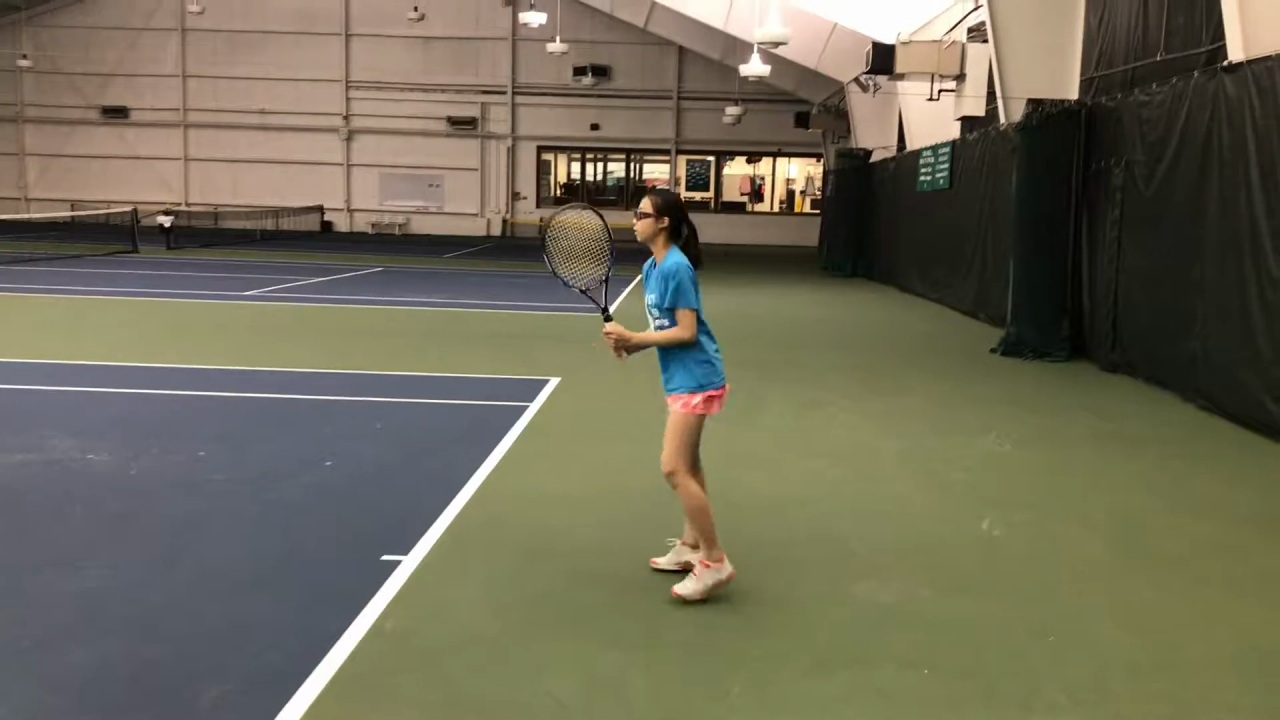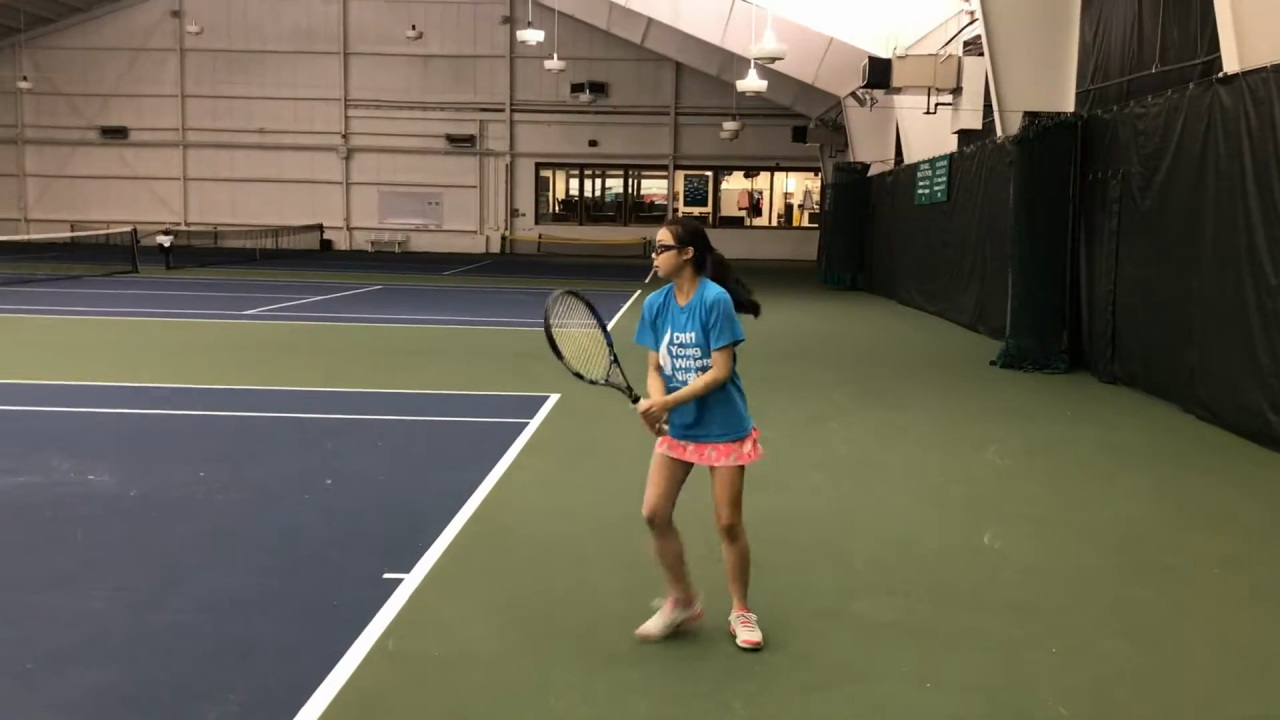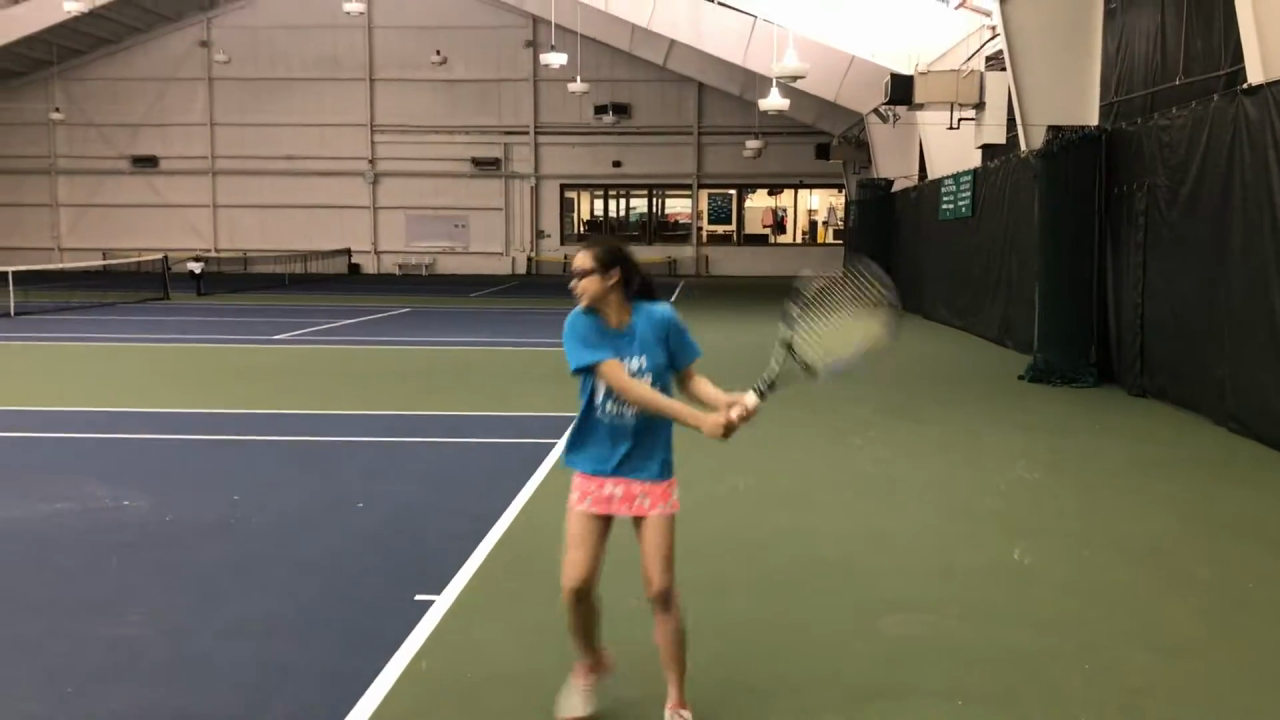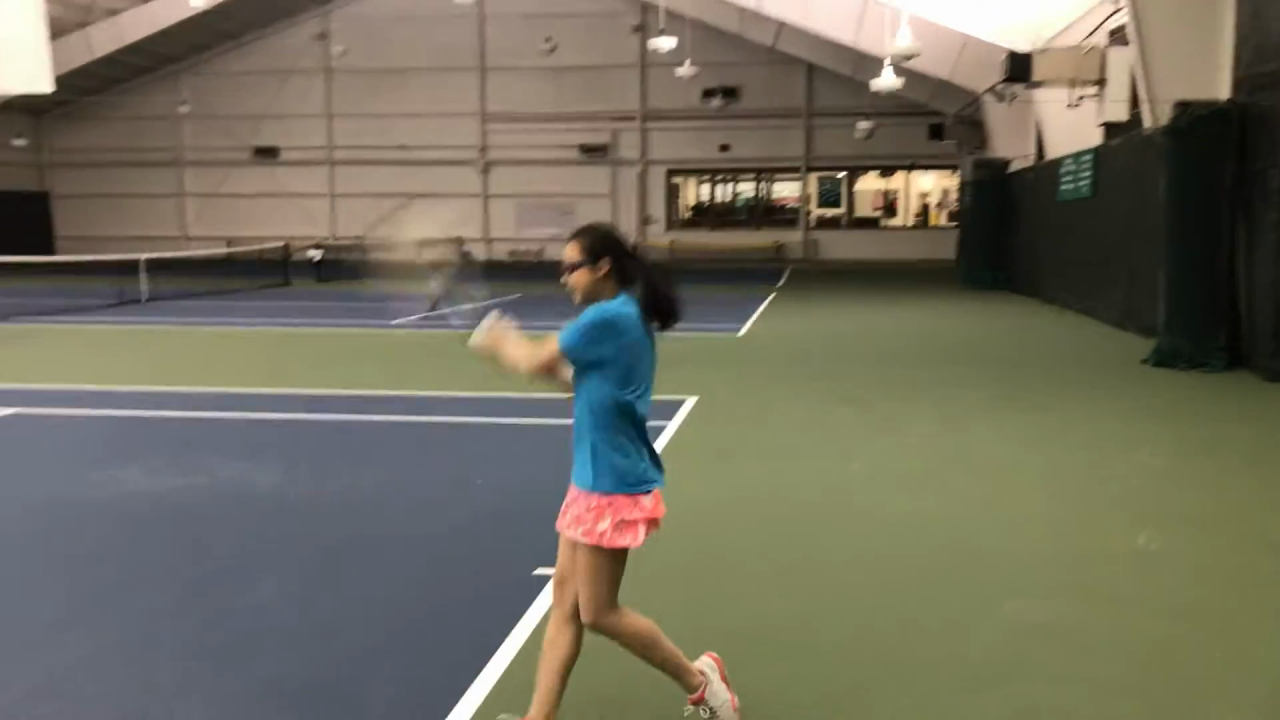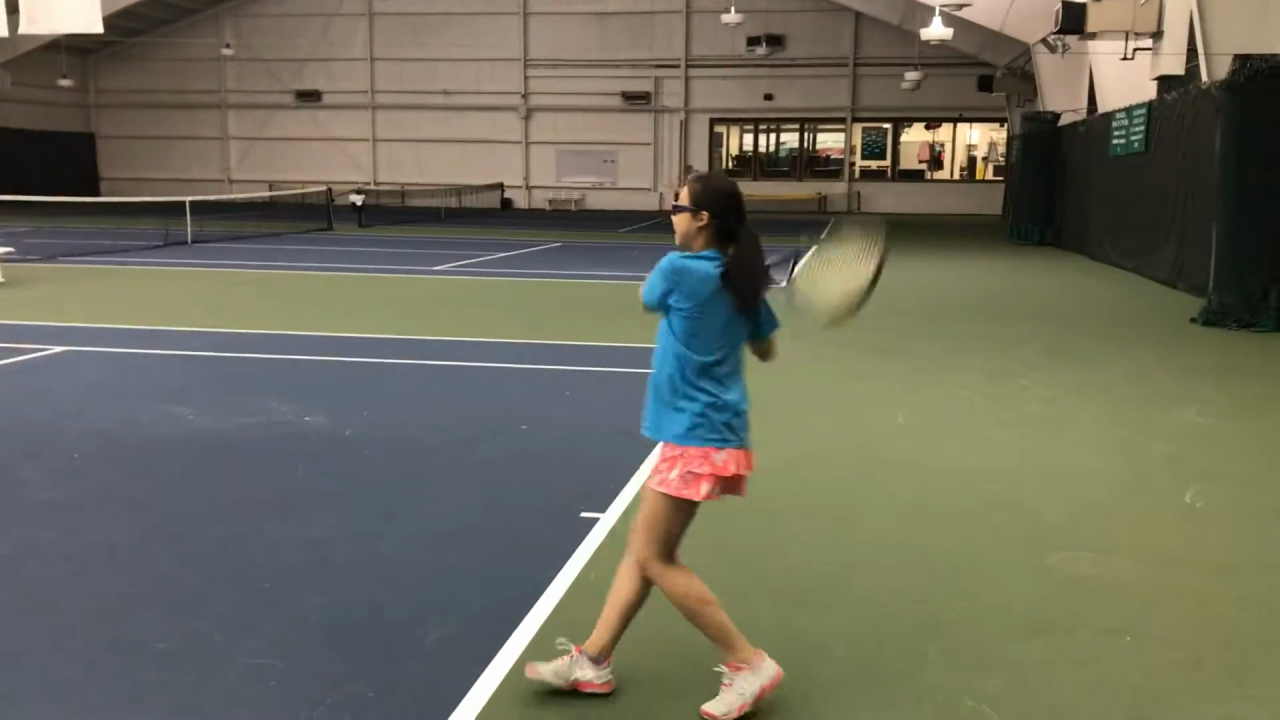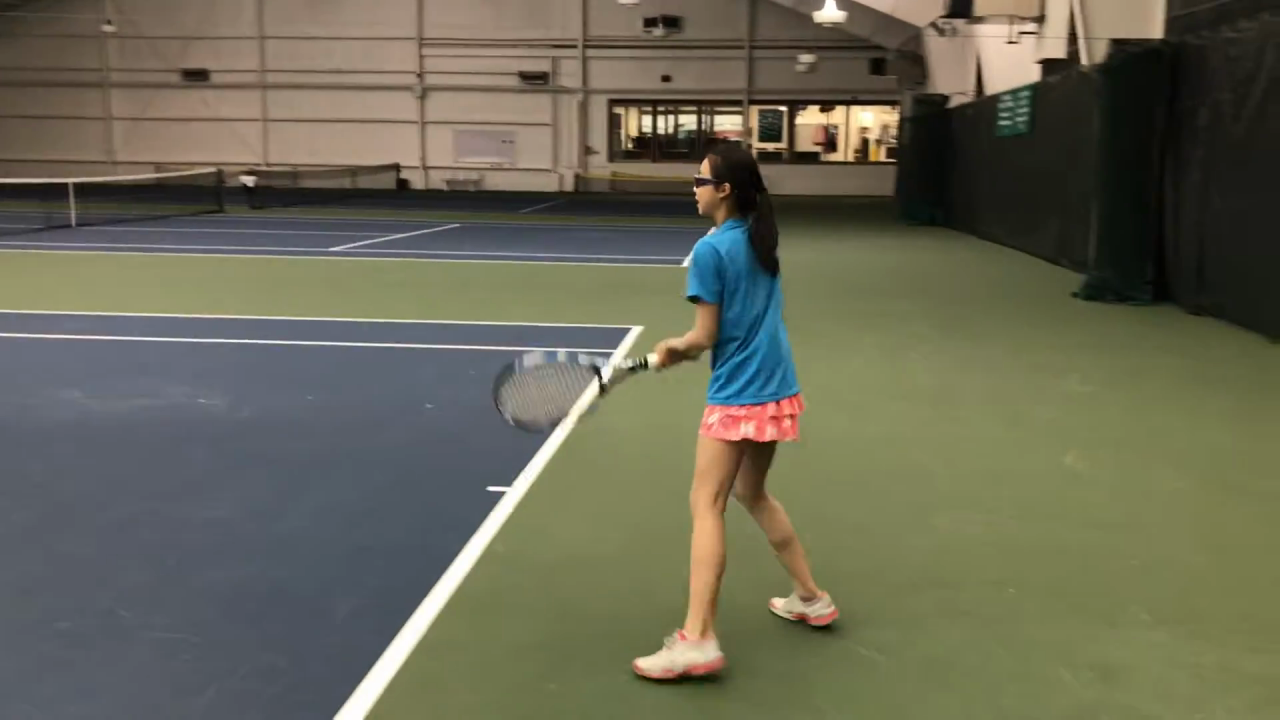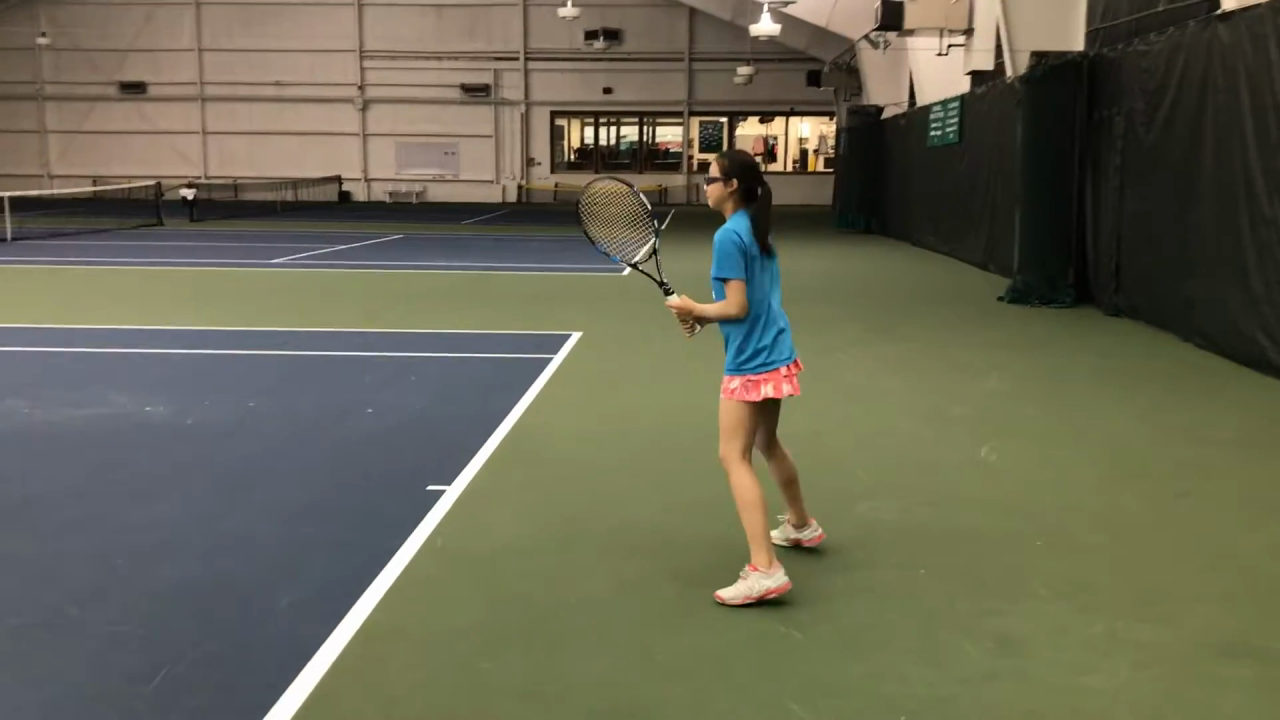
dt=0.5s
person 1, frame 1
left shoulder: (676, 267)
right shoulder: (653, 266)
left elbow: (687, 331)
left wrist: (634, 337)
right wrist: (630, 340)
left hip: (694, 379)
right hip: (677, 379)
left knee: (673, 469)
right knee: (684, 465)
left ankle: (713, 562)
right ankle: (693, 544)
person 1, frame 2
left shoulder: (715, 299)
right shoulder: (655, 304)
left elbow: (721, 372)
right elbow: (655, 368)
left wrist: (668, 403)
right wrist: (655, 401)
left hip: (724, 429)
right hip: (677, 429)
left knee: (728, 523)
right knee: (654, 513)
left ankle: (740, 611)
right ankle: (680, 602)
person 1, frame 3
left shoulder: (661, 321)
right shoulder: (581, 325)
left elbow: (692, 380)
right elbow: (627, 388)
left wrist: (732, 403)
right wrist: (698, 419)
left hip: (651, 475)
right hip: (595, 470)
left knee: (660, 591)
right knee: (576, 583)
right ankle: (590, 664)
person 1, frame 4
left shoulder: (605, 319)
right shoulder: (628, 315)
left elbow: (538, 363)
right elbow: (570, 375)
left wrist: (499, 342)
right wrist: (512, 339)
left hip: (615, 487)
right hip: (593, 481)
left knee: (598, 614)
right knee: (566, 604)
left ankle: (697, 679)
person 1, frame 5
left shoulder: (678, 269)
right shoulder: (747, 283)
left elbow: (651, 298)
right elbow: (766, 350)
left hip: (691, 437)
right hip: (719, 432)
left knee: (655, 557)
right knee: (642, 548)
left ankle: (748, 665)
right ankle: (589, 661)
person 1, frame 6
left shoulder: (710, 248)
right shoulder: (761, 244)
left elbow: (704, 336)
left wrist: (671, 349)
right wrist: (690, 343)
left hip: (738, 396)
right hip: (776, 391)
left knee: (705, 506)
right knee: (752, 491)
left ankle: (697, 639)
right ankle: (810, 597)
person 1, frame 7
left shoulder: (729, 236)
right shoulder: (757, 229)
left elbow: (736, 308)
left wrist: (692, 309)
right wrist: (702, 312)
left hip: (750, 363)
right hip: (774, 354)
left knee: (733, 457)
right knee: (765, 441)
left ankle: (763, 571)
right ankle: (802, 524)
